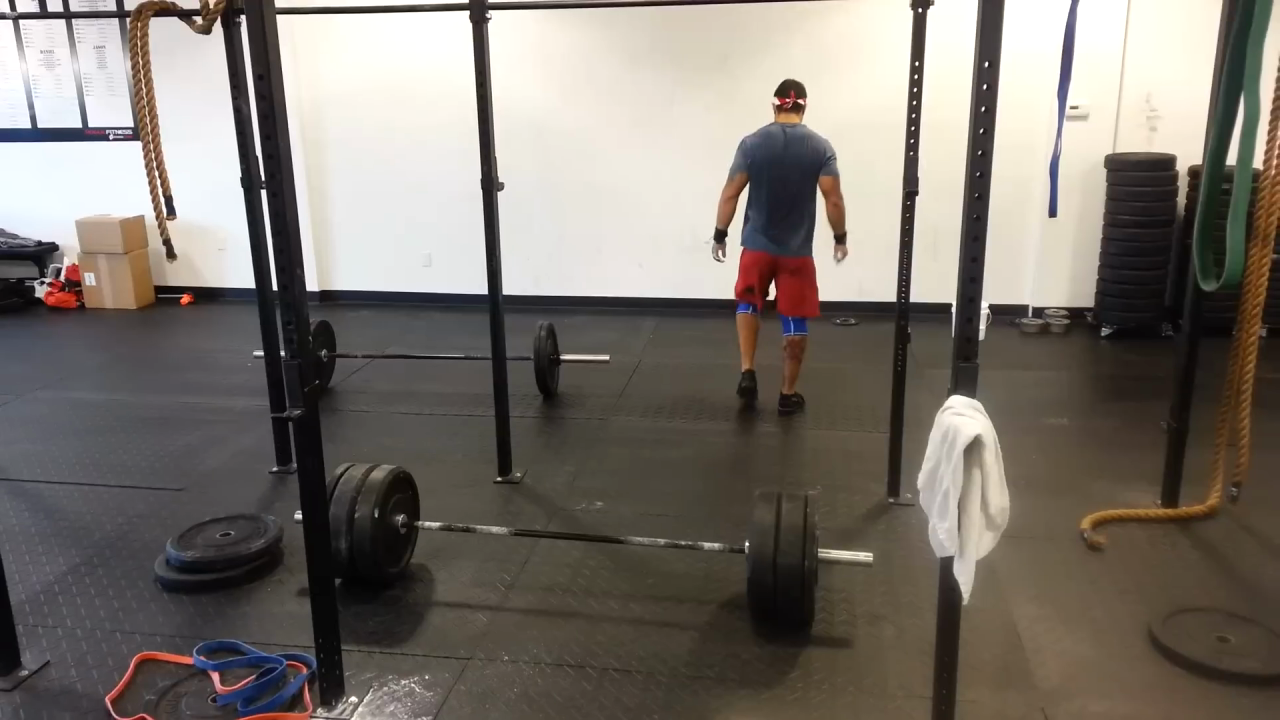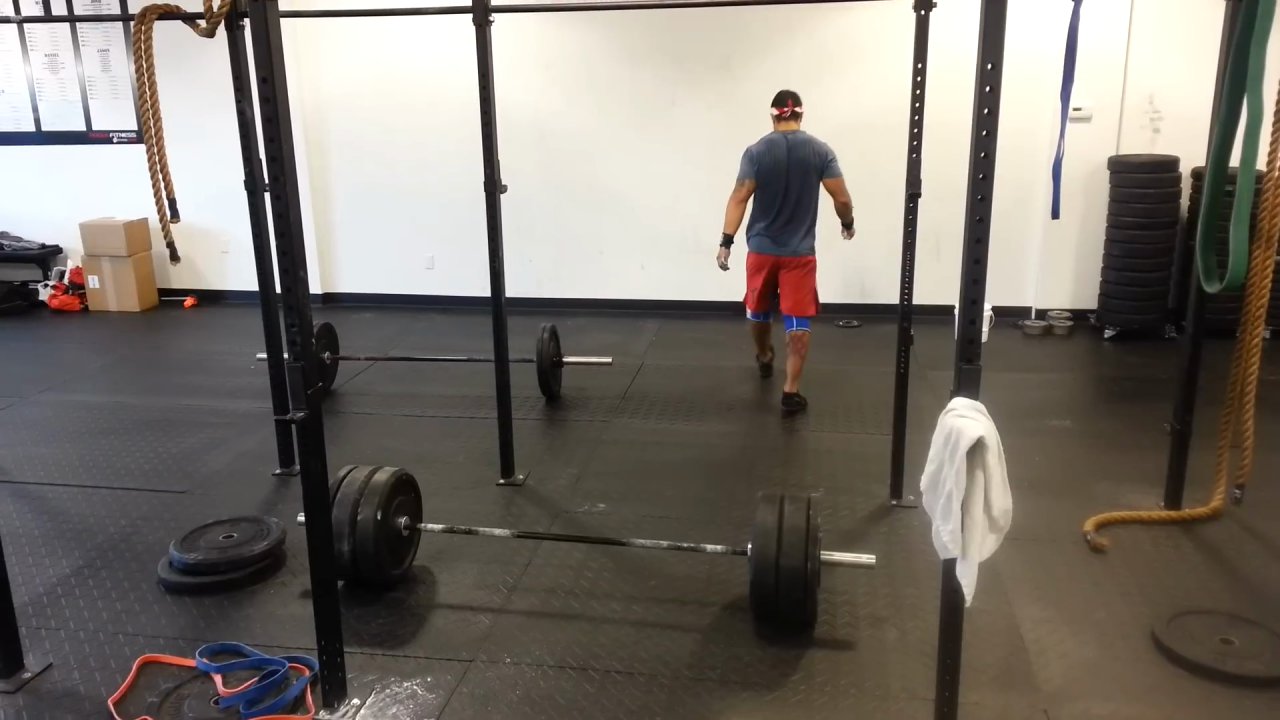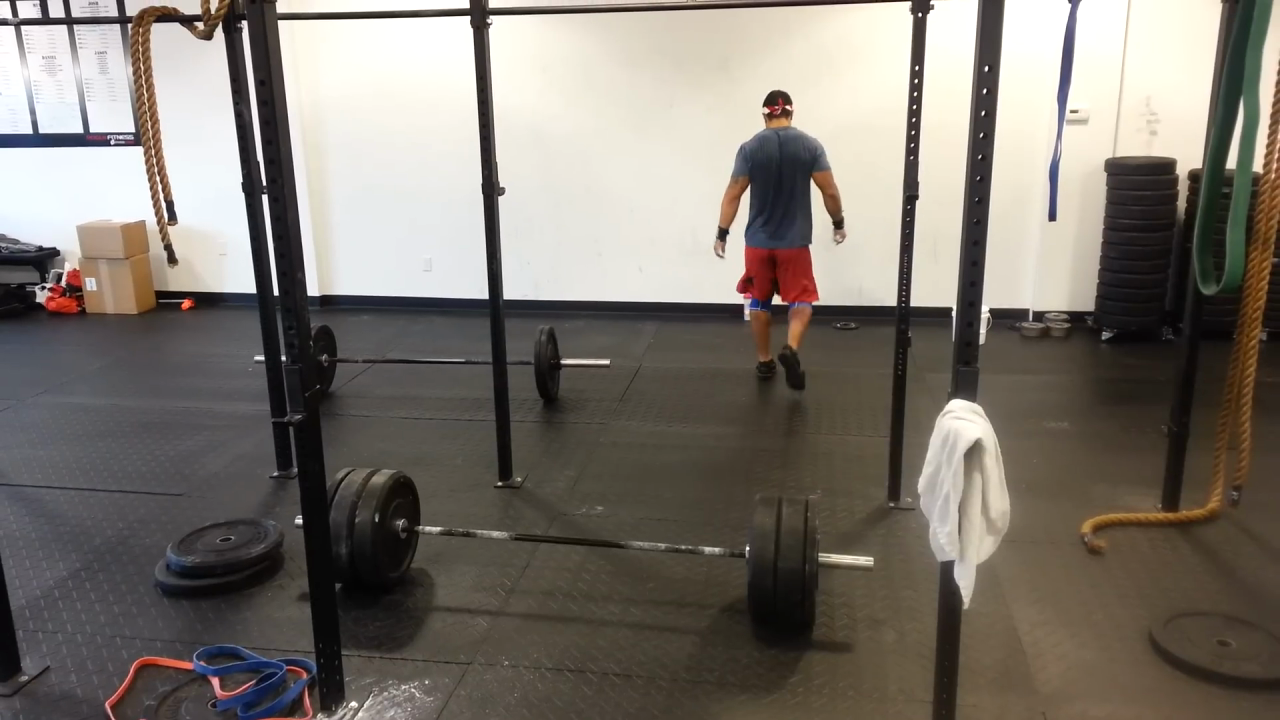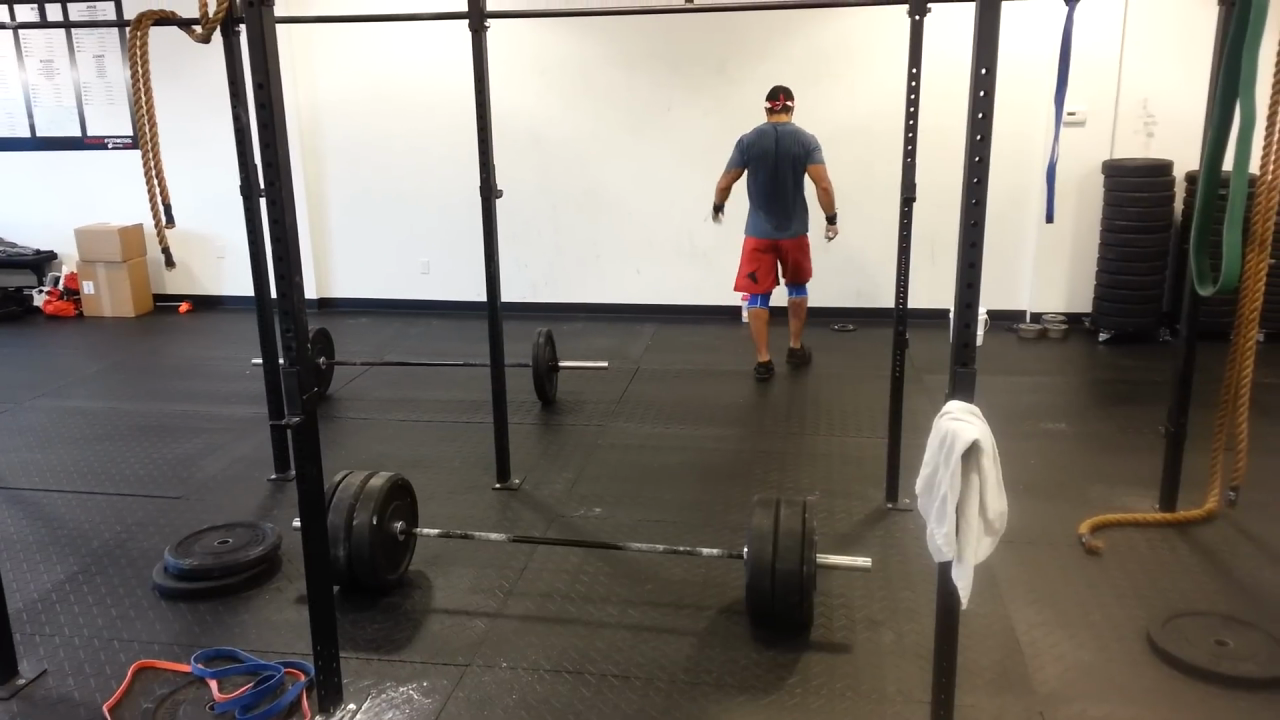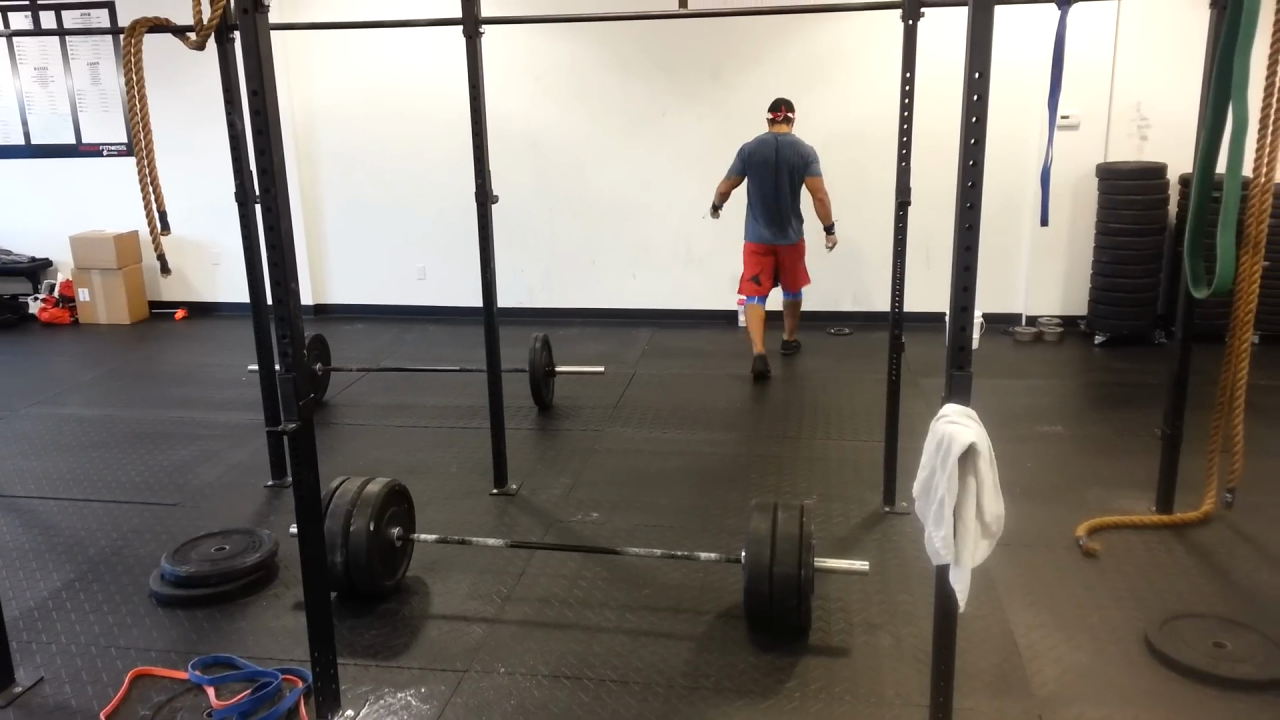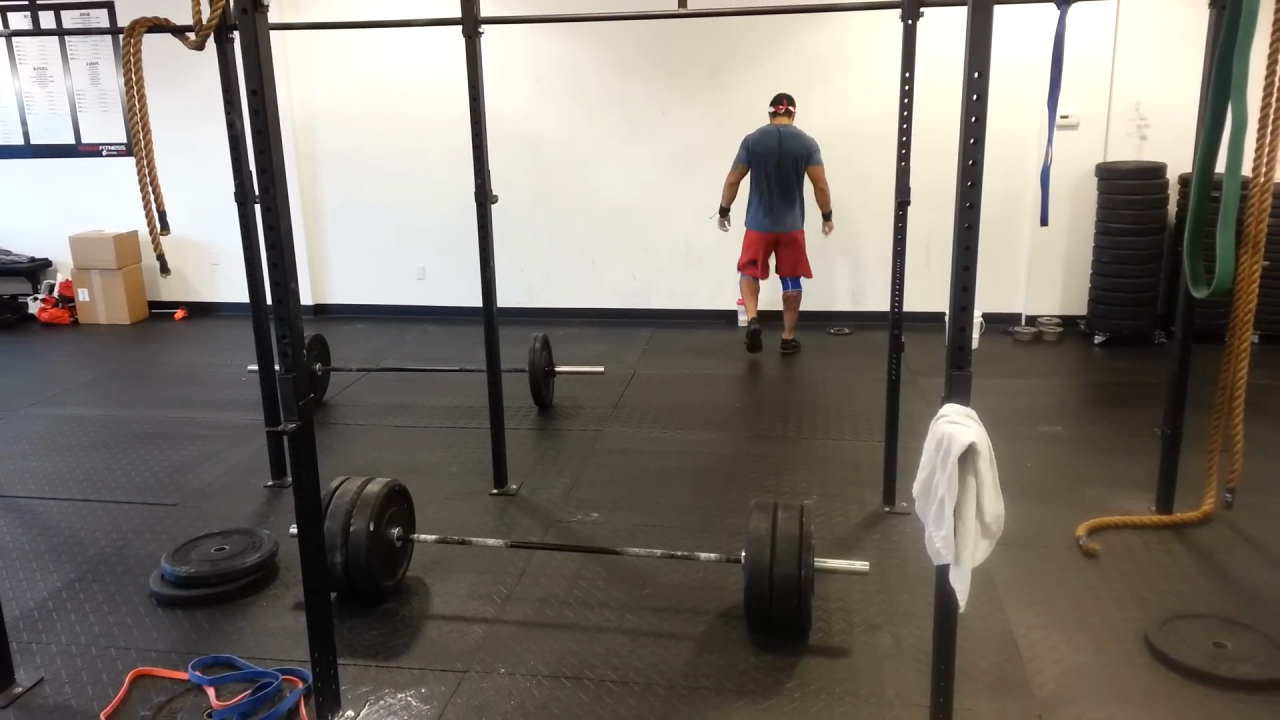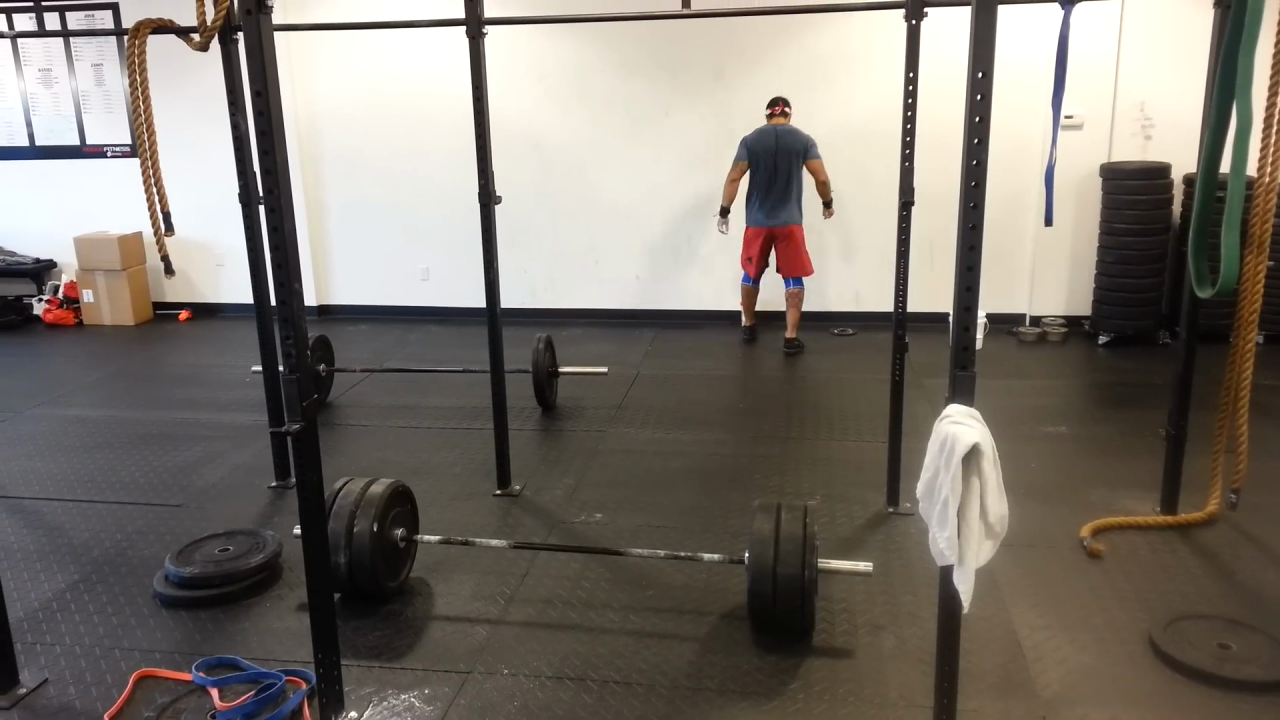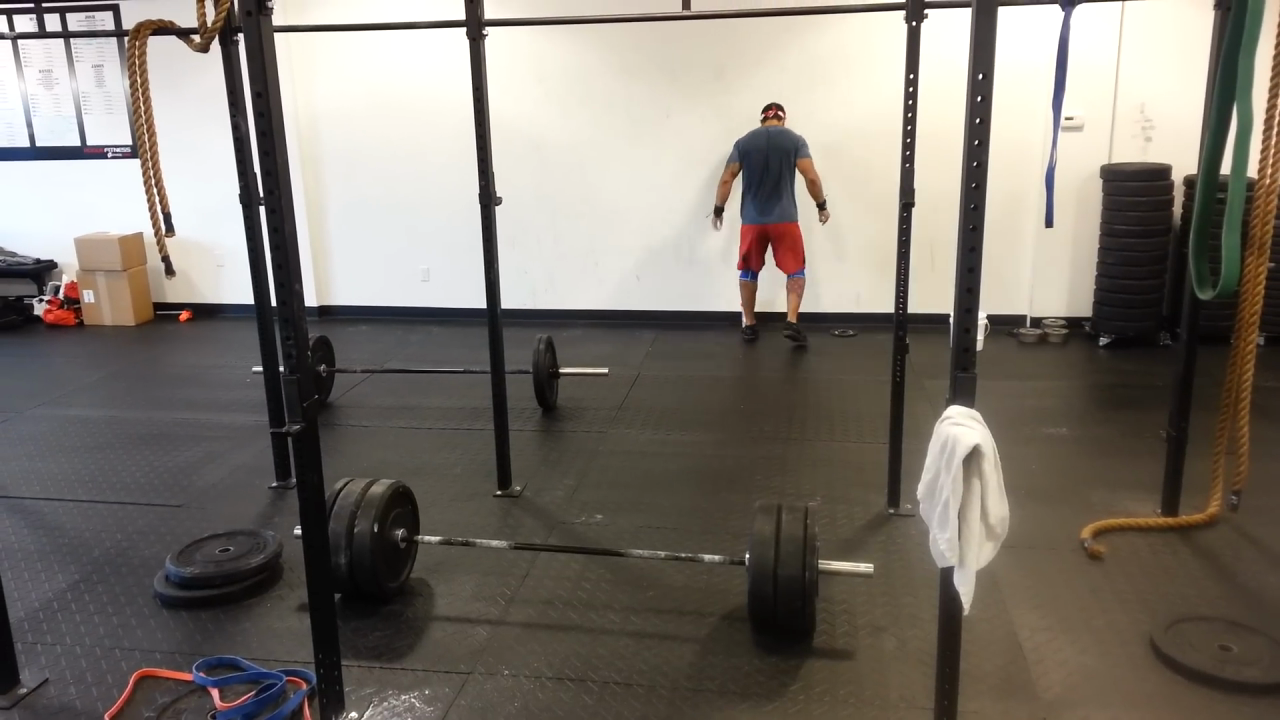
dt=0.2s
person 1, frame 1
left shoulder: (752, 143)
right shoulder: (820, 147)
left elbow: (730, 193)
right elbow: (833, 199)
left wrist: (719, 236)
right wrist: (840, 237)
left hip: (756, 246)
right hip: (797, 250)
left knee: (748, 306)
right knee: (795, 321)
left ankle: (747, 371)
right ankle: (788, 394)
person 1, frame 2
left shoulder: (757, 151)
right shoulder: (820, 151)
left elbow: (739, 198)
right elbow: (842, 198)
left wrist: (726, 242)
right wrist: (848, 223)
left hip: (761, 247)
right hip: (800, 251)
left knee: (759, 309)
right knee: (798, 318)
left ankle: (764, 358)
right ankle: (790, 392)
person 1, frame 3
left shoulder: (750, 148)
right shoulder: (810, 145)
left elbow: (733, 194)
right elbow: (830, 191)
left wrist: (722, 234)
right wrist: (838, 223)
left hip: (758, 241)
right hip: (795, 242)
left knee: (759, 300)
right knee: (801, 299)
left ankle: (764, 361)
right ankle: (790, 349)
person 1, frame 4
left shoulder: (748, 141)
right shoulder: (806, 140)
left elbow: (725, 182)
right elbow: (823, 184)
left wrist: (717, 207)
right wrist: (831, 219)
left hip: (758, 233)
right hip: (794, 231)
left knee: (758, 295)
right knee: (797, 288)
left ankle: (763, 361)
right ankle: (796, 348)
person 1, frame 5
left shoulder: (750, 149)
right shoulder: (805, 151)
left elbow: (724, 188)
right elbow: (819, 195)
left wrist: (716, 206)
right wrist: (829, 229)
left hip: (757, 238)
right hip: (790, 237)
left knee: (755, 296)
right knee: (792, 289)
left ankle: (759, 354)
right ankle: (789, 339)
person 1, frame 6
left shoulder: (753, 140)
right shoulder: (807, 143)
left elbow: (733, 180)
right elbow: (820, 185)
left wrist: (724, 211)
right wrist: (827, 217)
left hip: (758, 225)
right hip: (791, 226)
left knee: (750, 274)
right knee: (791, 281)
left ankle: (753, 320)
right ankle: (788, 338)
person 1, frame 7
left shoulder: (751, 140)
right shoulder: (803, 140)
left elbow: (734, 178)
right elbow: (822, 178)
left wrist: (723, 212)
right wrist: (828, 203)
left hip: (757, 221)
right hip: (790, 222)
left knee: (751, 273)
right knee: (794, 278)
left ankle: (749, 325)
right ankle: (791, 337)
person 1, frame 8
left shoulder: (744, 142)
right shoulder: (795, 140)
left elbow: (726, 180)
right elbow: (811, 177)
left wrist: (718, 211)
right wrist: (822, 206)
left hip: (752, 220)
right hip: (785, 219)
left knee: (749, 270)
right knee: (795, 270)
left ankle: (749, 325)
right ankle: (792, 321)
